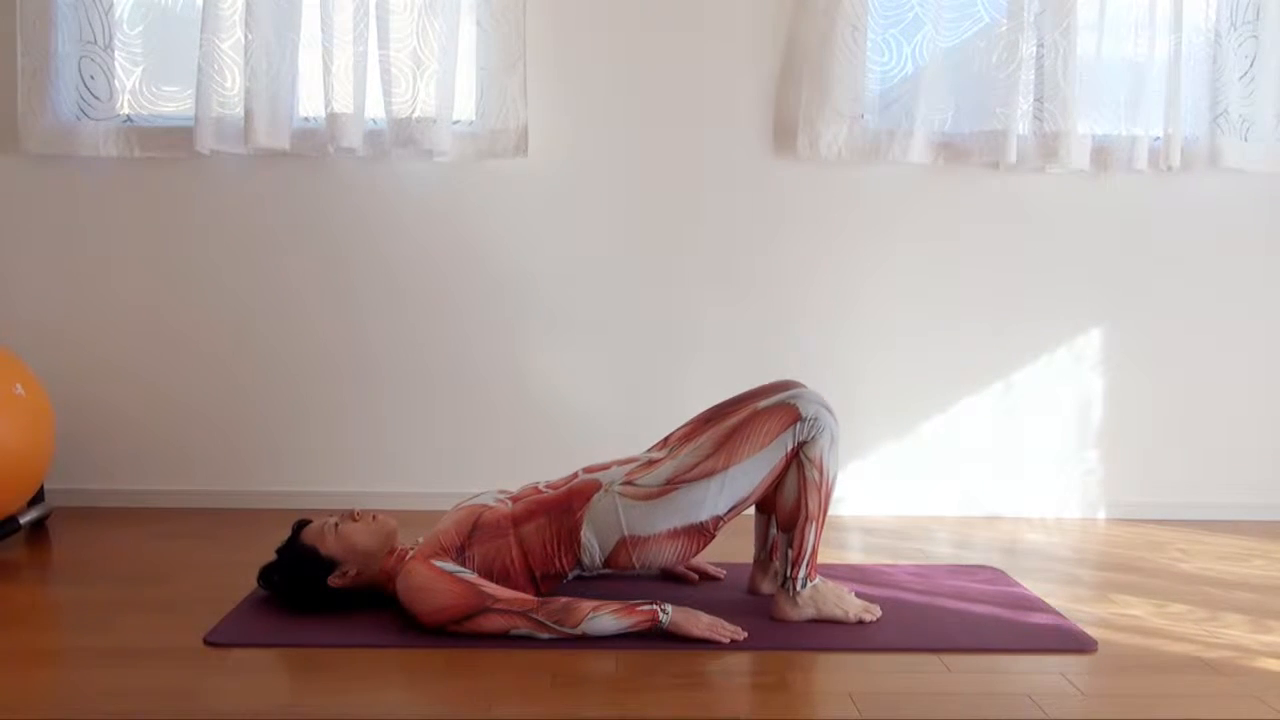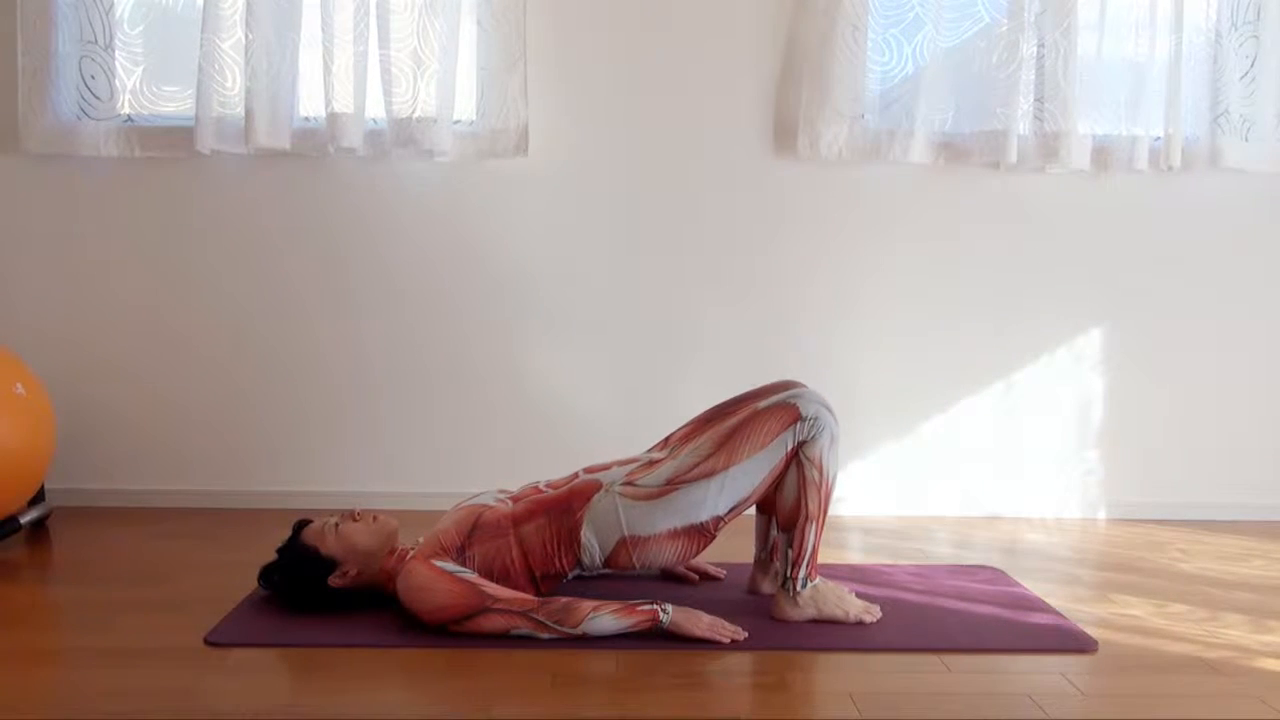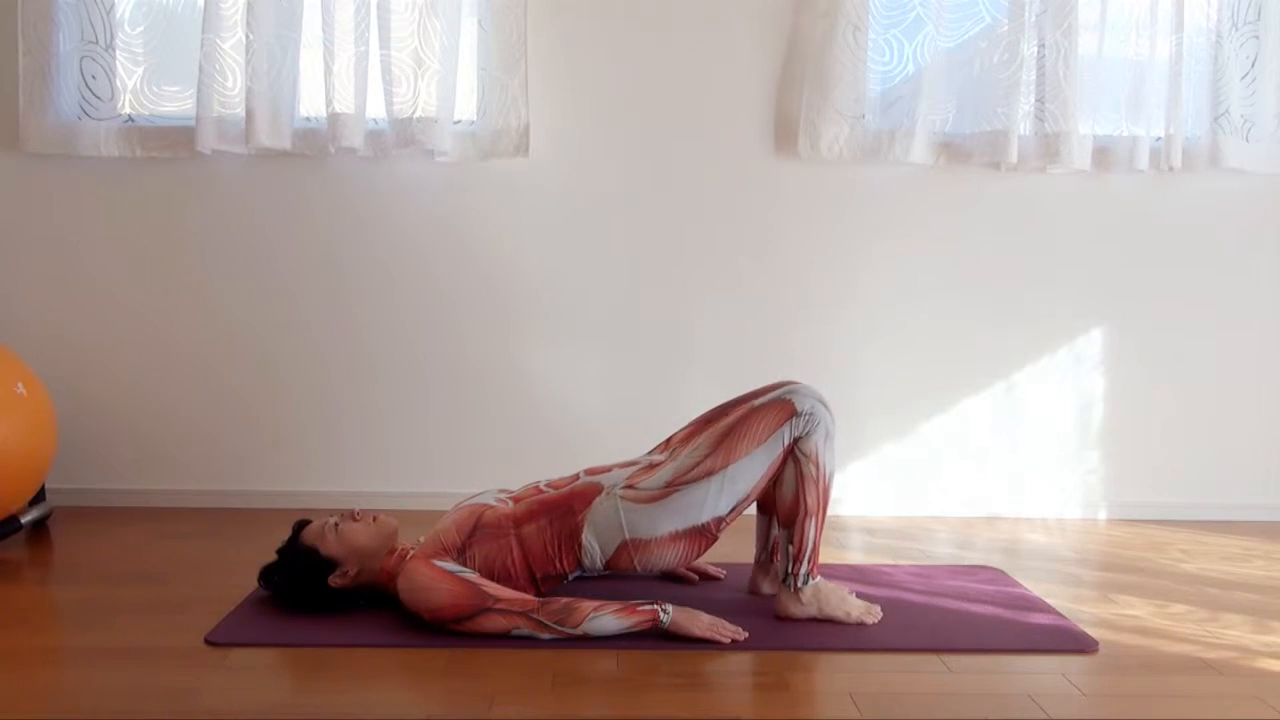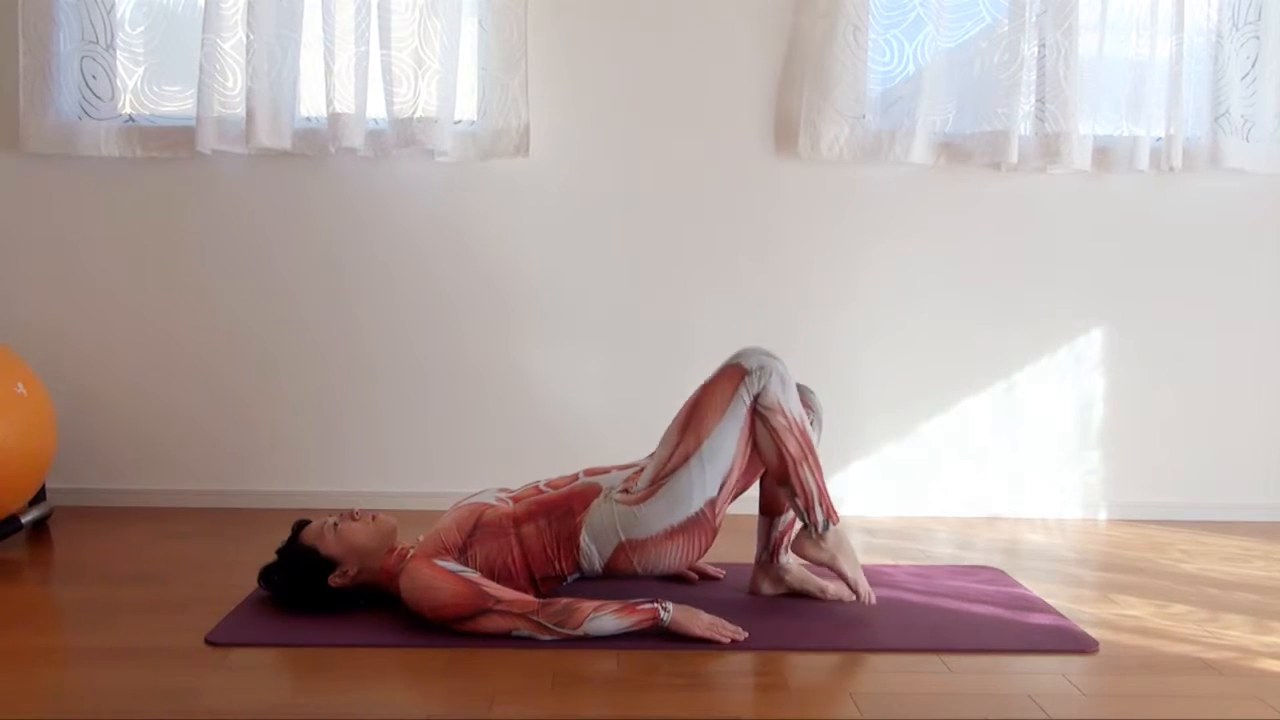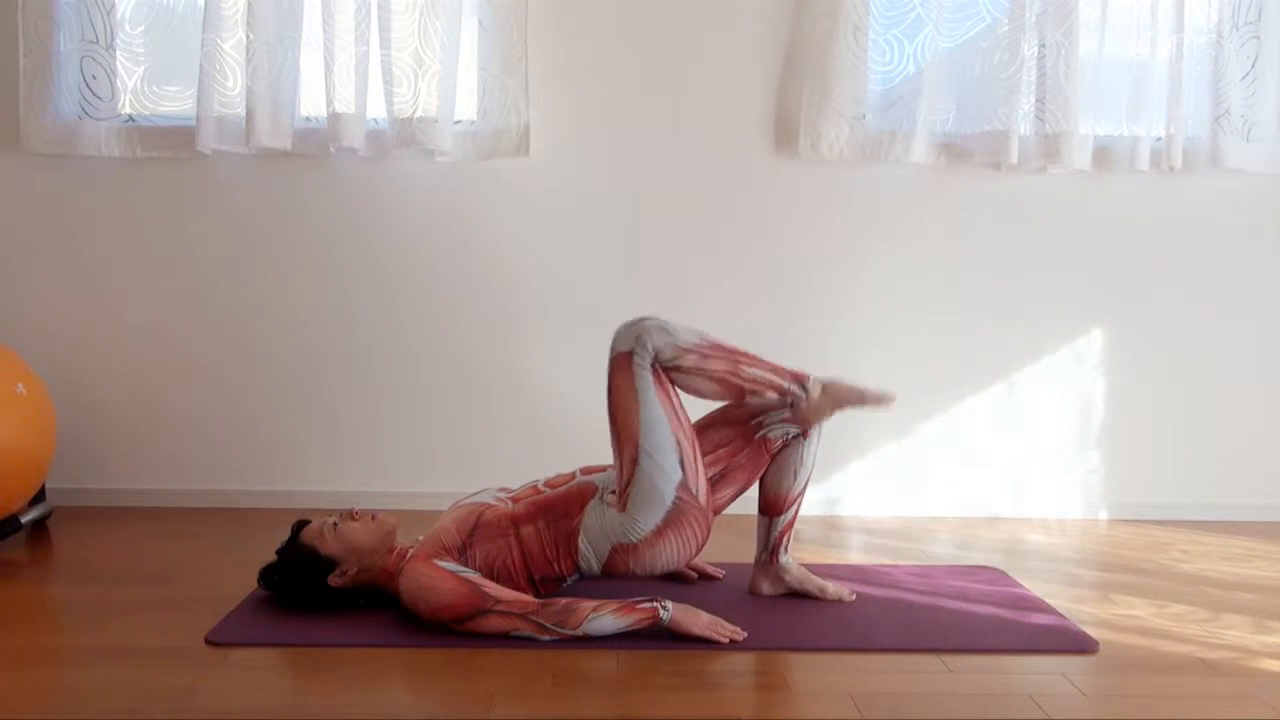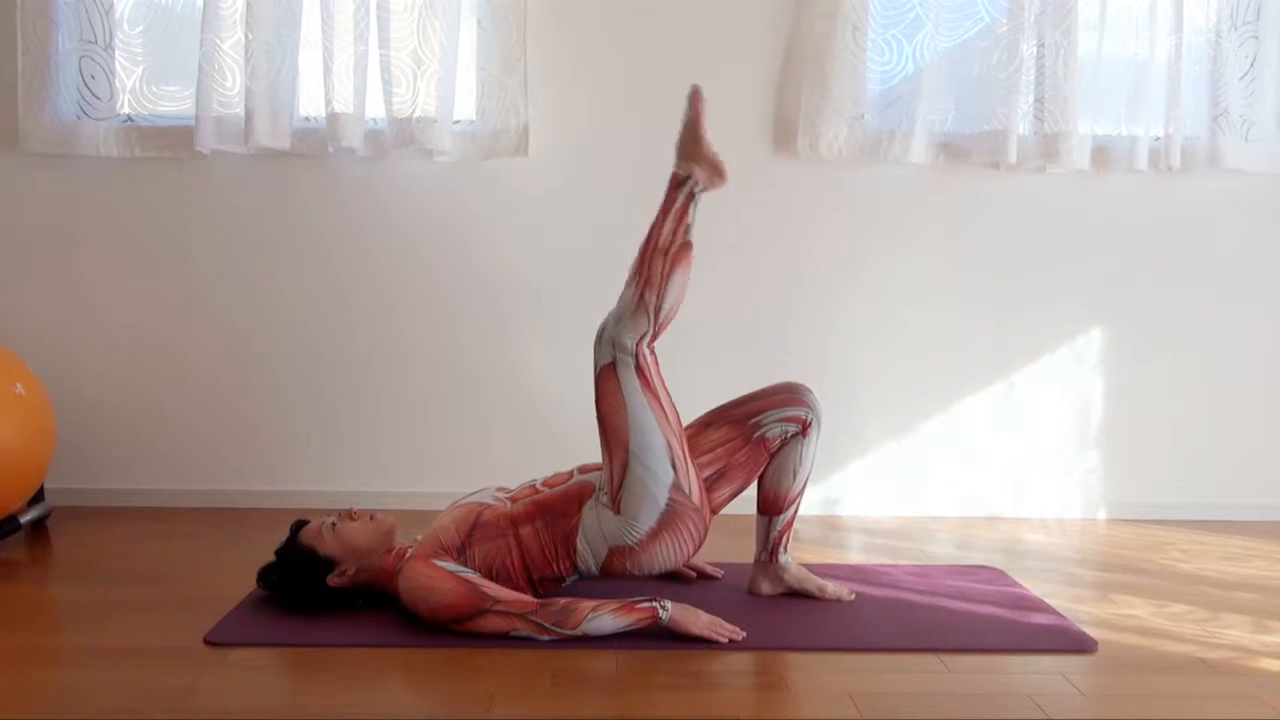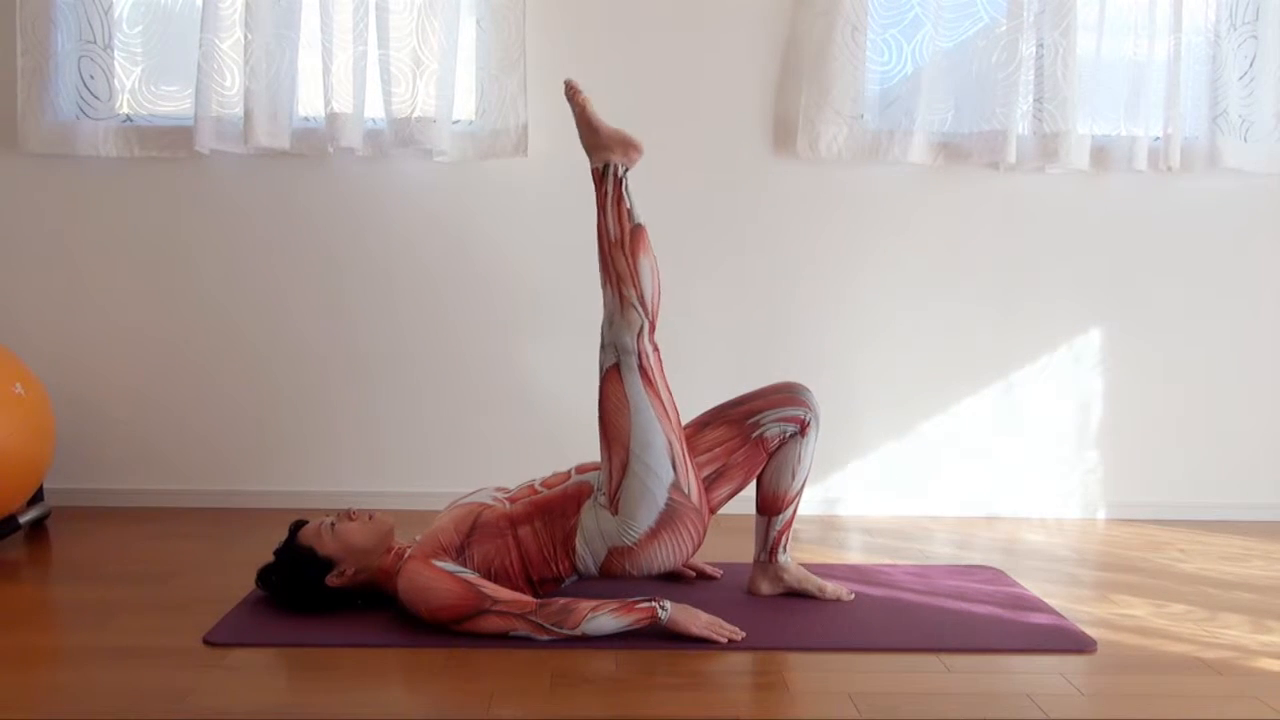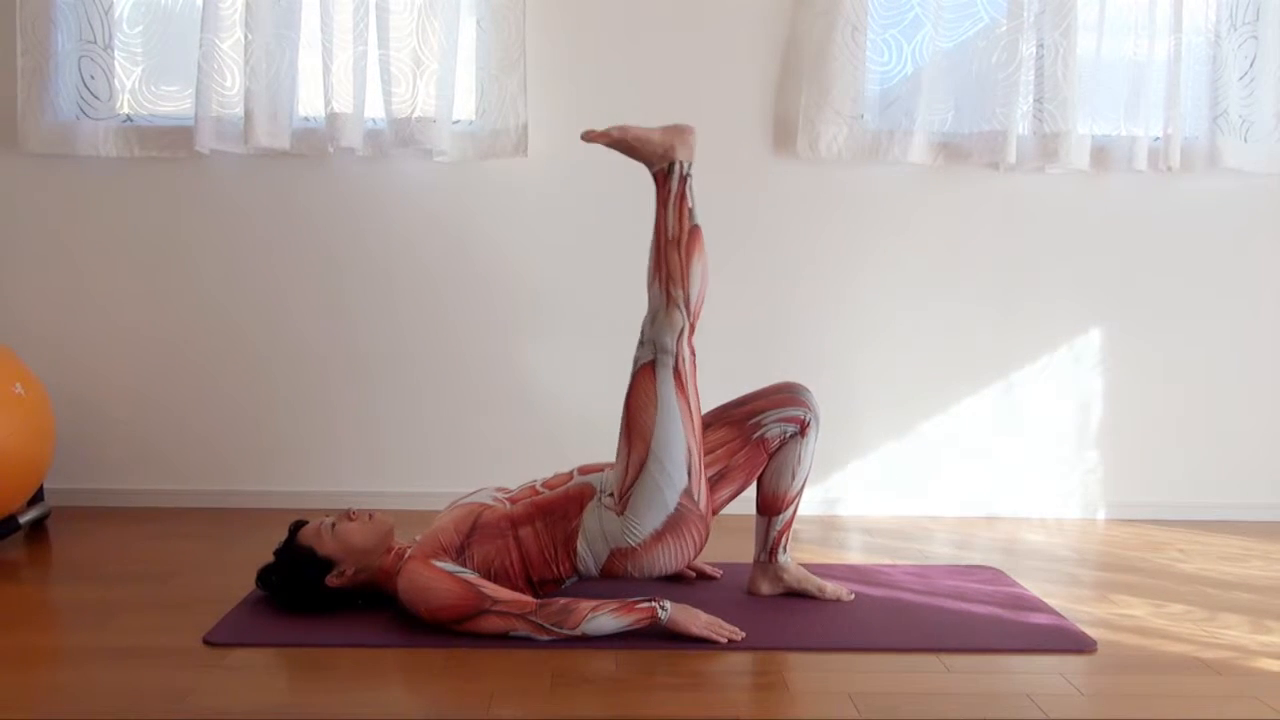
dt=0.3s
person 1, frame 1
left shoulder: (423, 557)
right shoulder: (420, 588)
right elbow: (542, 617)
right wrist: (666, 615)
left hip: (620, 495)
right hip: (629, 521)
left knee: (789, 402)
right knee: (809, 415)
left ankle: (772, 570)
right ankle: (798, 592)
person 1, frame 2
left shoulder: (425, 556)
right shoulder: (419, 587)
right elbow: (541, 617)
right wrist: (667, 615)
left hip: (620, 492)
right hip: (628, 523)
left knee: (790, 400)
right knee: (809, 415)
left ankle: (772, 569)
right ankle: (799, 593)
person 1, frame 3
left shoulder: (428, 555)
right shoulder: (419, 585)
right elbow: (541, 617)
right wrist: (668, 615)
left hip: (627, 497)
right hip: (632, 526)
left knee: (789, 411)
right knee: (804, 409)
left ankle: (772, 569)
right ankle: (802, 588)
person 1, frame 4
left shoulder: (429, 554)
right shoulder: (419, 585)
right elbow: (541, 618)
right wrist: (667, 614)
left hip: (623, 499)
right hip: (638, 527)
left knee: (794, 401)
right knee: (756, 368)
left ankle: (774, 566)
right ankle: (822, 533)
person 1, frame 5
left shoulder: (435, 545)
right shoulder: (422, 582)
right elbow: (542, 621)
left wrist: (675, 544)
right wrist: (664, 611)
left hip: (648, 513)
right hip: (641, 526)
left knee: (792, 416)
right knee: (641, 338)
left ankle: (773, 566)
right ankle: (807, 389)
person 1, frame 6
left shoulder: (426, 552)
right shoulder: (418, 583)
right elbow: (543, 618)
right wrist: (665, 611)
left hip: (648, 518)
right hip: (637, 531)
left knee: (796, 403)
right knee: (619, 342)
left ankle: (774, 567)
person 1, frame 7
left shoulder: (426, 554)
right shoulder: (418, 585)
right elbow: (538, 619)
right wrist: (664, 611)
left hip: (649, 517)
right hip: (631, 534)
right knee: (626, 342)
left ankle: (772, 566)
person 1, frame 8
left shoulder: (425, 557)
right shoulder: (418, 585)
right elbow: (538, 619)
right wrist: (665, 612)
left hip: (633, 520)
right hip: (630, 533)
right knee: (664, 344)
left ankle: (773, 566)
